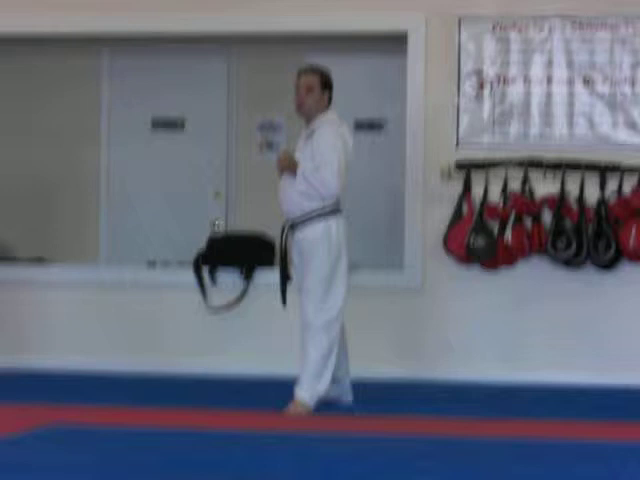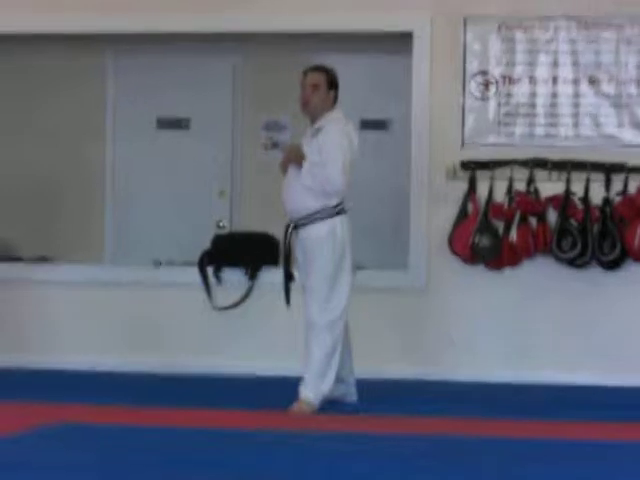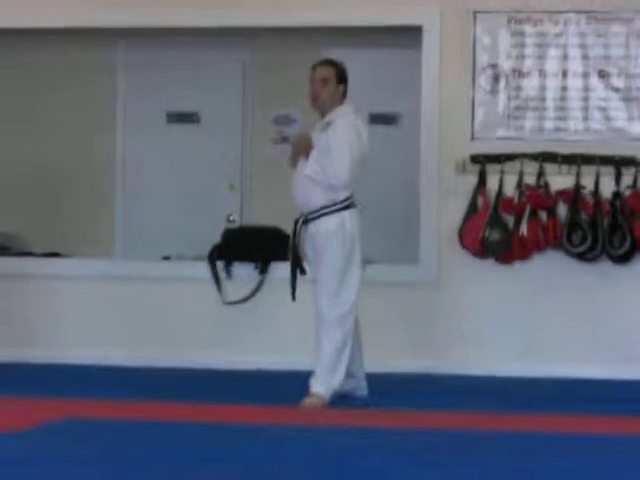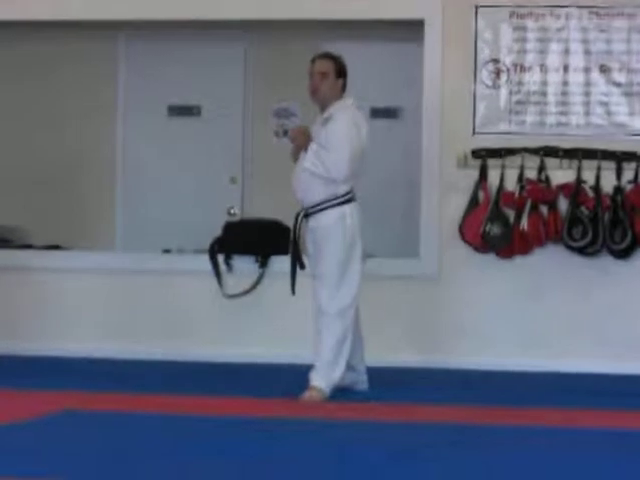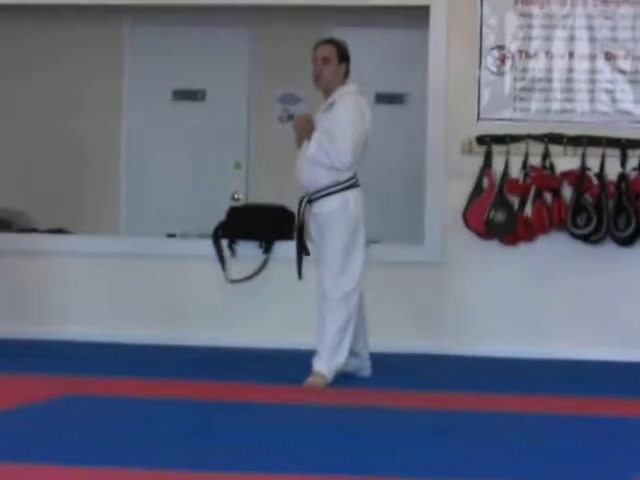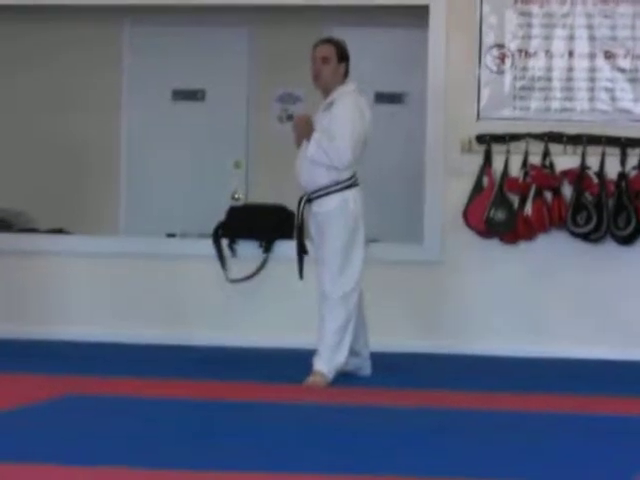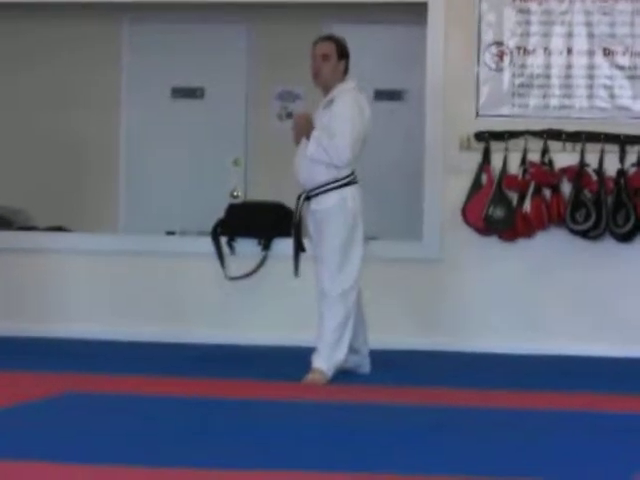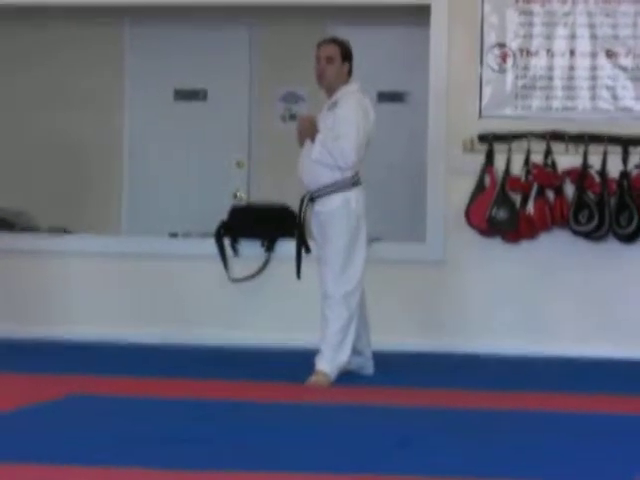
dt=0.2s
person 1, frame 1
left shoulder: (330, 131)
right shoulder: (311, 132)
left elbow: (331, 185)
left wrist: (296, 169)
right wrist: (289, 170)
left hip: (321, 232)
right hip: (306, 231)
left knee: (319, 313)
right knee: (325, 311)
left ankle: (307, 393)
right ankle: (336, 386)
person 1, frame 2
left shoulder: (336, 129)
right shoulder: (316, 131)
left elbow: (335, 181)
left wrist: (302, 162)
right wrist: (292, 166)
left hip: (325, 230)
right hip: (310, 230)
left knee: (323, 312)
right knee: (329, 310)
left ankle: (312, 392)
right ankle: (341, 386)
person 1, frame 3
left shoulder: (346, 123)
right shoulder: (326, 126)
left elbow: (340, 174)
left wrist: (308, 153)
right wrist: (301, 159)
left hip: (335, 224)
right hip: (319, 224)
left knee: (333, 307)
right knee: (339, 305)
left ankle: (322, 386)
right ankle: (351, 380)
person 1, frame 4
left shoulder: (346, 117)
right shoulder: (326, 119)
left elbow: (340, 168)
left wrist: (308, 146)
right wrist: (302, 152)
left hip: (335, 218)
right hip: (320, 218)
left knee: (333, 300)
right knee: (340, 298)
left ankle: (322, 380)
right ankle: (352, 373)
person 1, frame 5
left shoulder: (350, 103)
right shoulder: (331, 105)
left elbow: (343, 155)
left wrist: (311, 134)
right wrist: (306, 137)
left hip: (339, 204)
right hip: (324, 204)
left knee: (337, 286)
right knee: (345, 284)
left ankle: (325, 366)
right ankle: (356, 359)
person 1, frame 6
left shoulder: (349, 103)
right shoulder: (330, 105)
left elbow: (342, 156)
left wrist: (310, 134)
right wrist: (305, 137)
left hip: (338, 203)
right hip: (323, 203)
left knee: (336, 285)
right knee: (345, 284)
left ankle: (326, 365)
right ankle: (356, 358)
person 1, frame 7
left shoulder: (348, 100)
right shoulder: (329, 103)
left elbow: (342, 154)
left wrist: (309, 132)
right wrist: (304, 135)
left hip: (337, 201)
right hip: (322, 201)
left knee: (335, 283)
right knee: (343, 281)
left ankle: (325, 363)
right ankle: (355, 356)
person 1, frame 8
left shoulder: (353, 103)
right shoulder: (332, 105)
left elbow: (348, 155)
left wrist: (314, 135)
right wrist: (308, 137)
left hip: (340, 203)
right hip: (325, 203)
left knee: (338, 285)
right knee: (346, 282)
left ankle: (328, 364)
right ankle: (358, 357)
